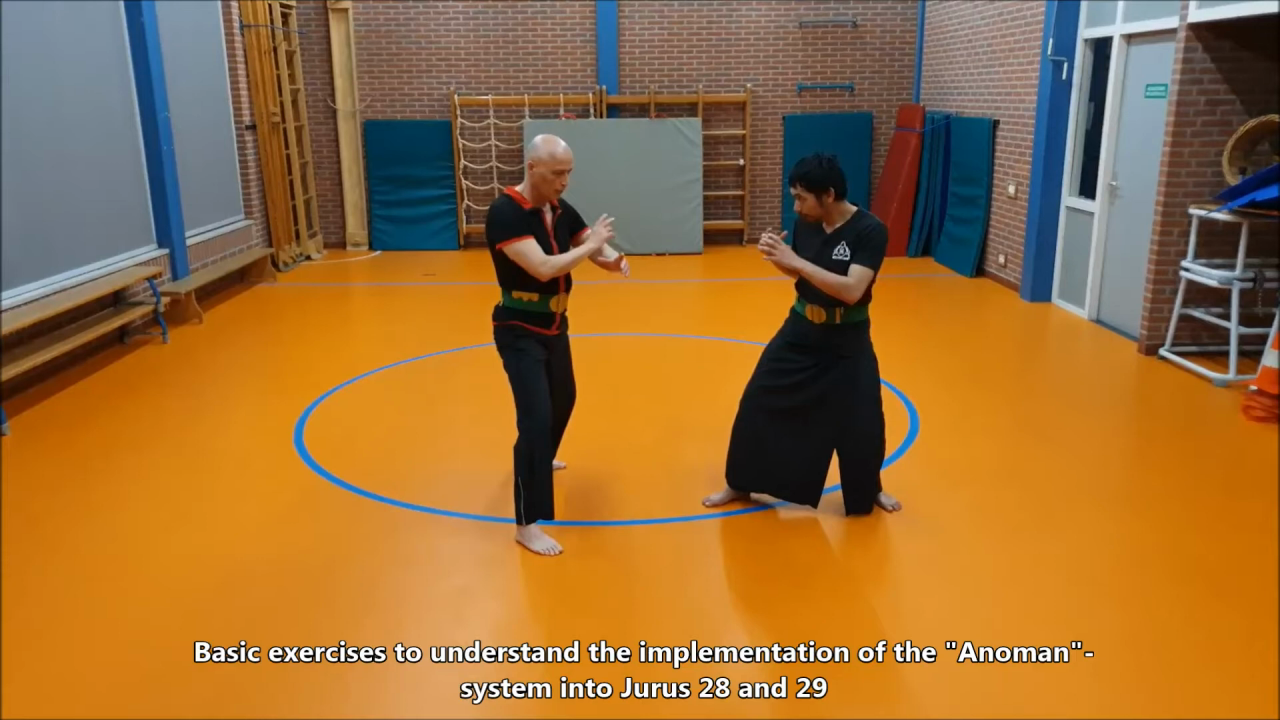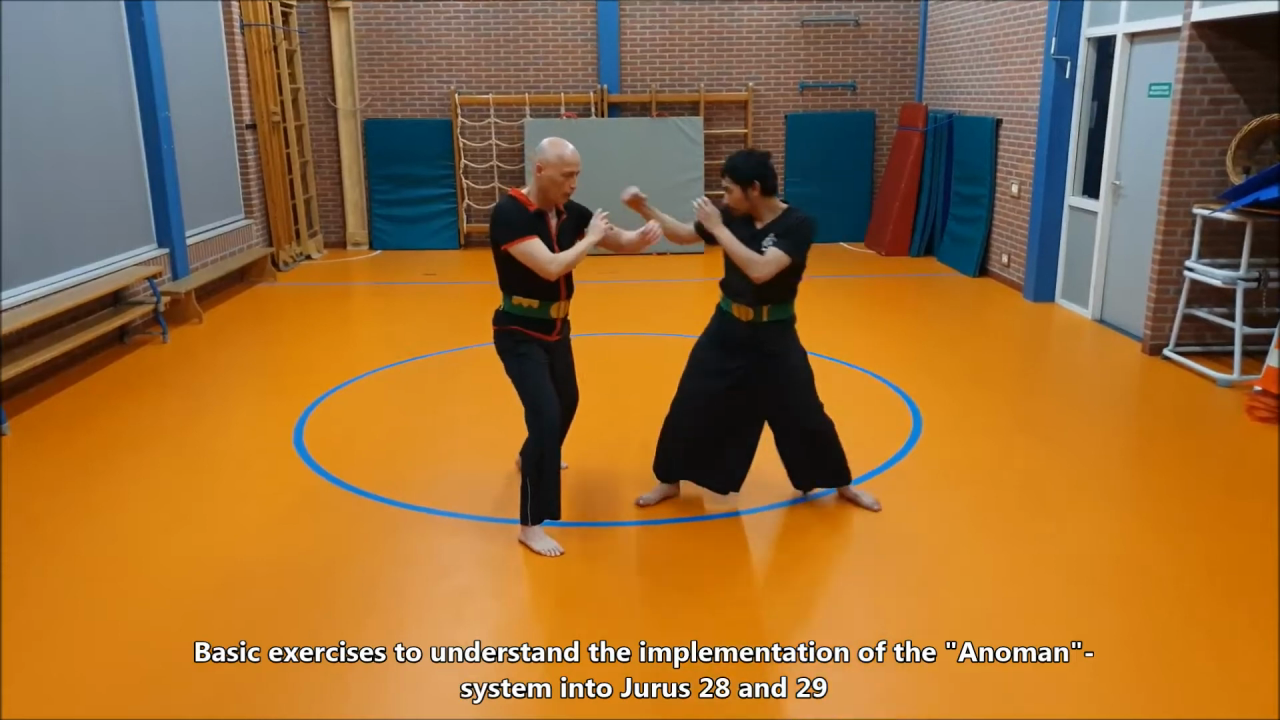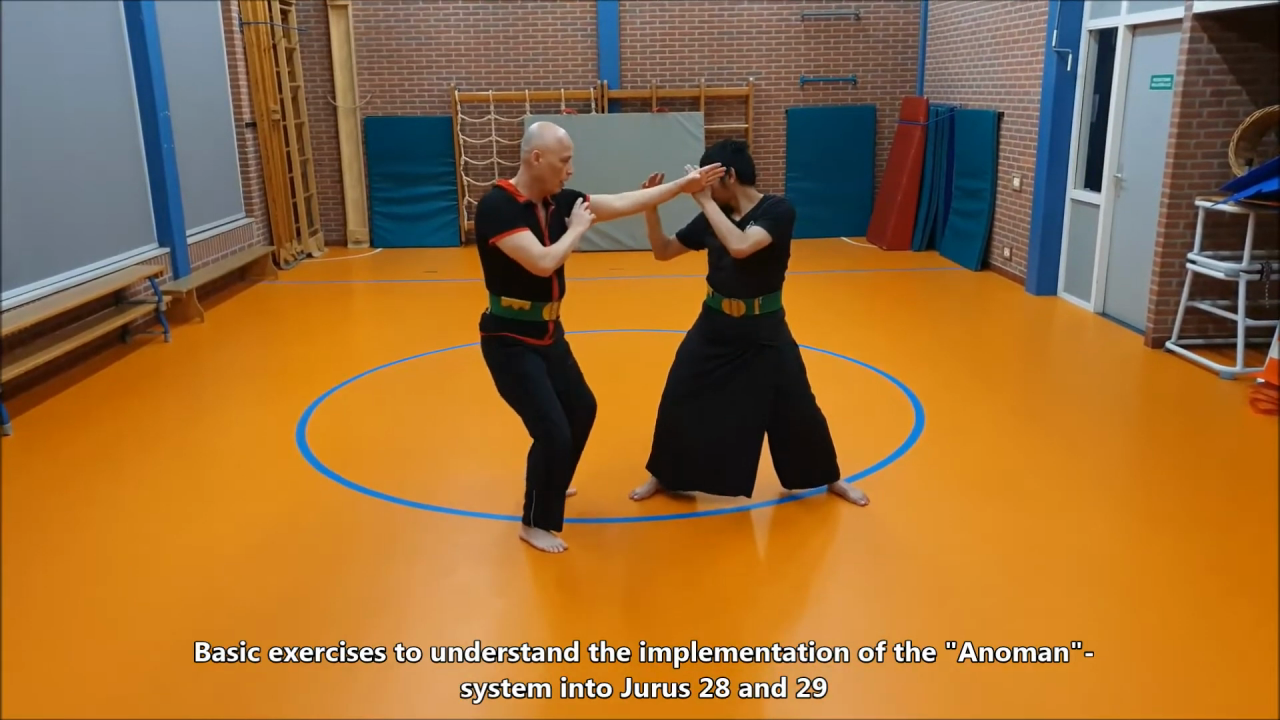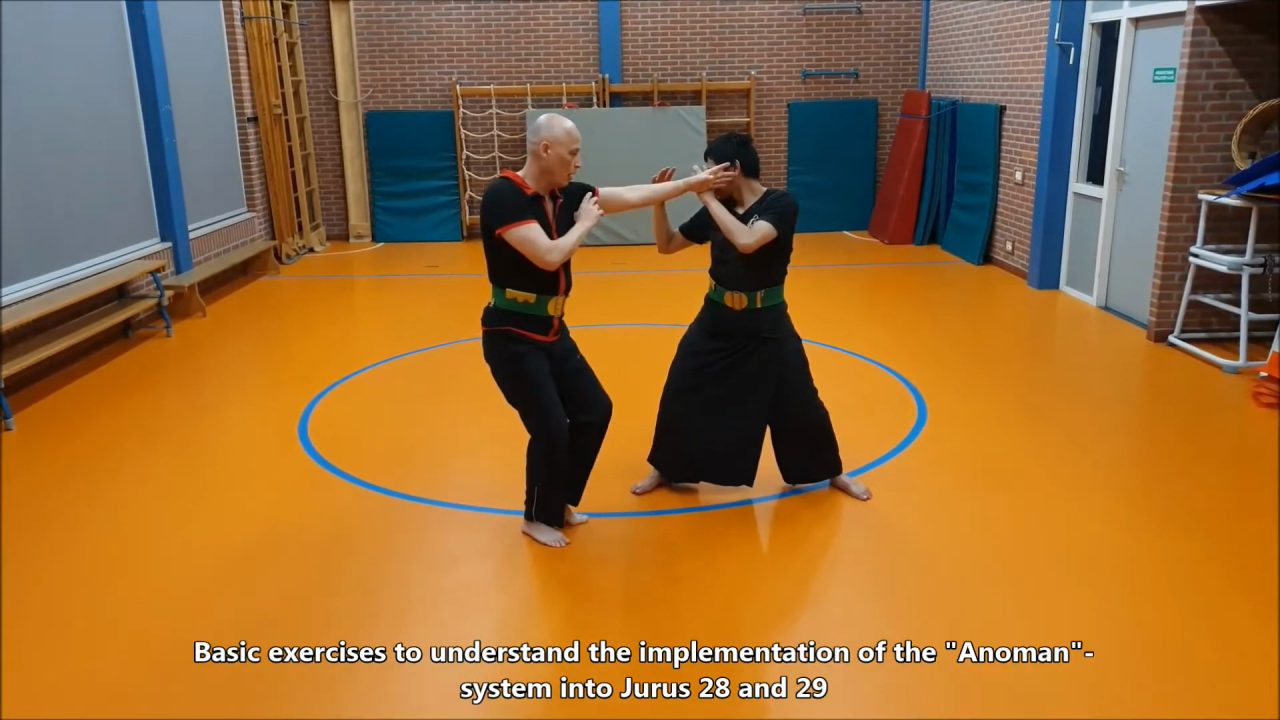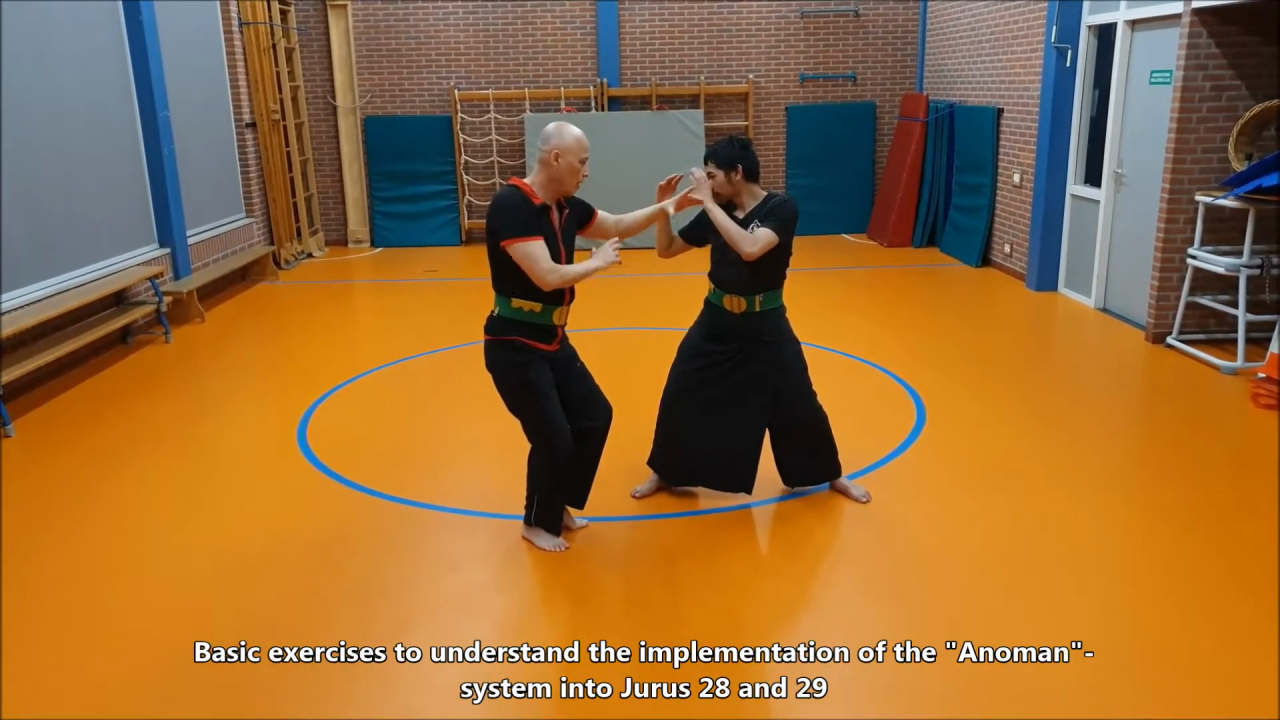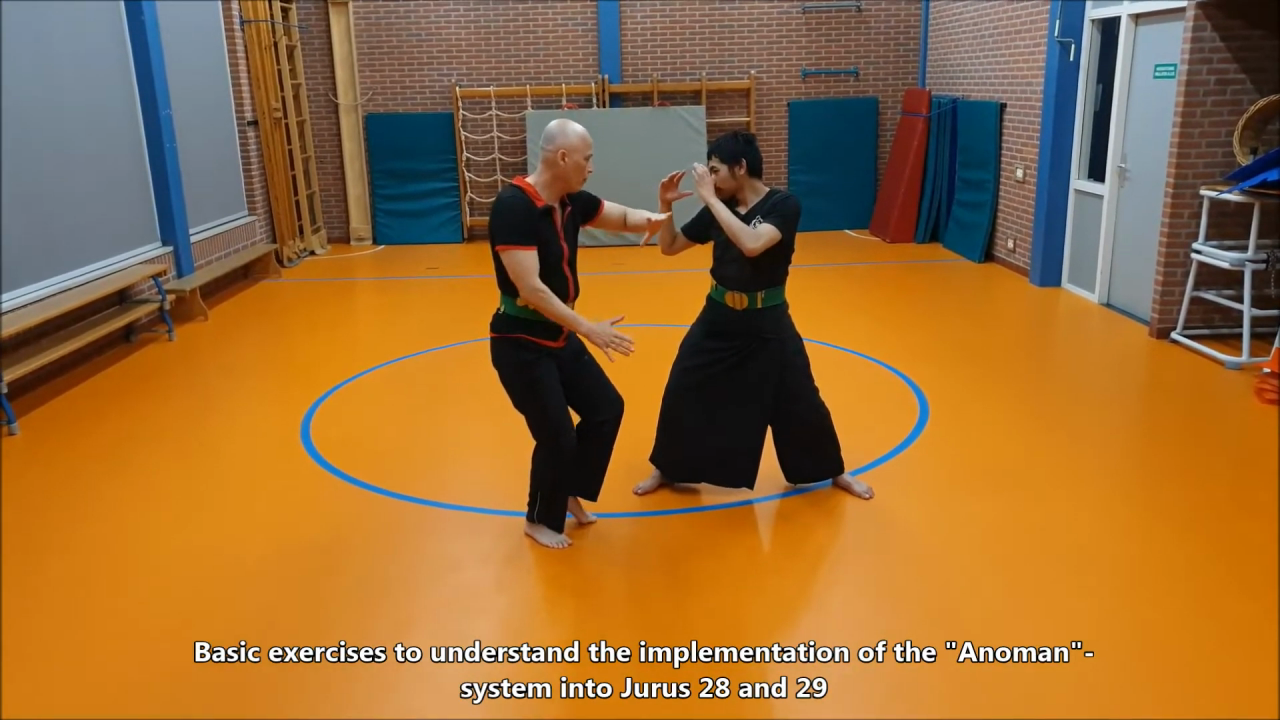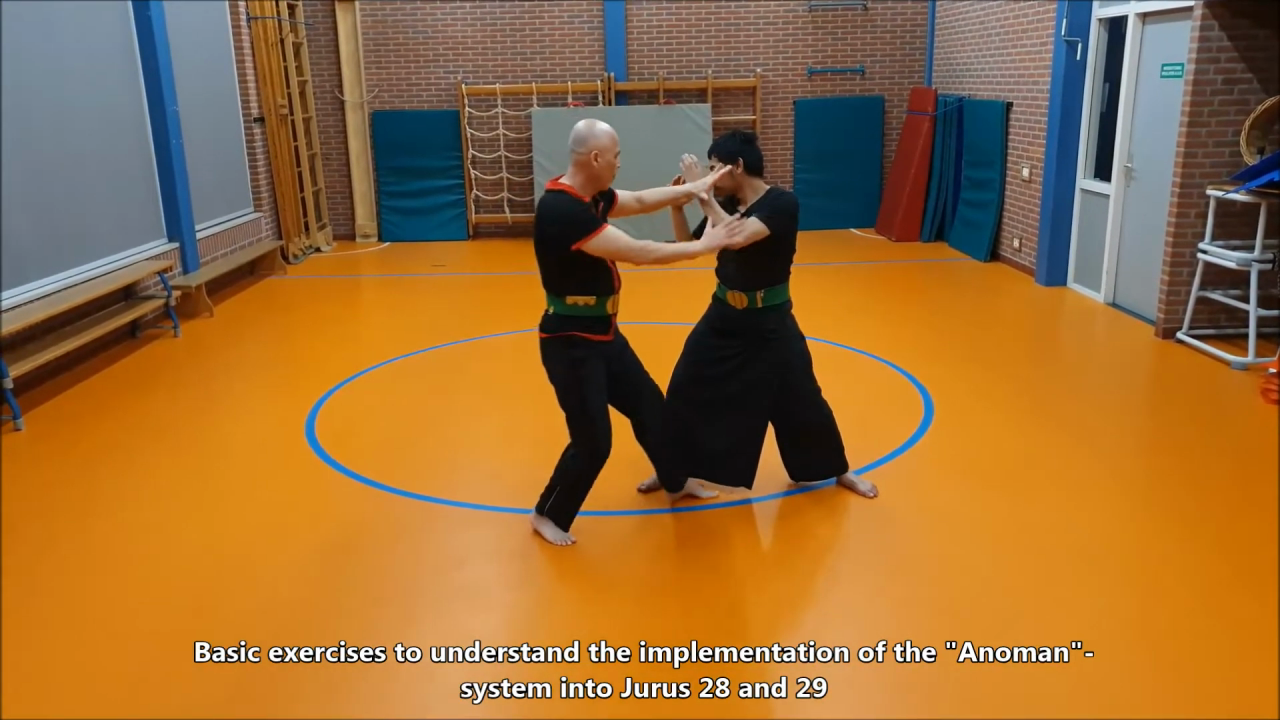
dt=0.7s
person 1, frame 1
left shoulder: (560, 209)
right shoulder: (505, 213)
left elbow: (593, 248)
right elbow: (543, 267)
left wrist: (613, 259)
right wrist: (592, 245)
left hip: (554, 325)
right hip: (519, 330)
left knee: (562, 400)
right knee: (536, 417)
left ankle: (538, 458)
right ankle: (528, 523)
person 1, frame 2
left shoulder: (570, 211)
right shoulder: (509, 214)
left elbow: (622, 241)
right elbow: (549, 266)
left wrist: (645, 234)
right wrist: (590, 237)
left hip: (555, 328)
right hip: (519, 333)
left knee: (565, 403)
right knee: (547, 415)
left ankle: (532, 458)
right ankle: (531, 524)
person 1, frame 3
left shoulder: (558, 201)
right shoulder: (497, 206)
left elbow: (622, 203)
right elbow: (542, 262)
left wrist: (682, 185)
right wrist: (577, 228)
left hip: (548, 333)
right hip: (510, 341)
left knee: (581, 410)
right knee: (553, 432)
left ankle: (551, 482)
right ankle: (535, 524)
person 1, frame 4
left shoulder: (565, 195)
right shoulder: (503, 197)
left elbow: (630, 196)
right elbow: (548, 256)
left wrist: (692, 183)
right wrist: (584, 223)
left hip: (551, 330)
right hip: (512, 336)
left knee: (593, 411)
right knee: (550, 429)
left ankle: (559, 501)
right ankle: (538, 517)
person 1, frame 5
left shoulder: (567, 206)
right shoulder: (510, 205)
left elbow: (617, 226)
right elbow: (547, 276)
left wrist: (661, 208)
right wrist: (597, 263)
left hip: (552, 339)
right hip: (514, 344)
left knee: (594, 416)
right knee: (553, 437)
left ankle: (558, 506)
right ankle: (538, 522)
person 1, frame 6
left shoulder: (571, 201)
right shoulder: (513, 207)
left elbow: (622, 217)
right elbow: (531, 289)
left wrist: (649, 219)
right wrist: (590, 330)
left hip: (559, 334)
right hip: (520, 342)
left knee: (605, 408)
right knee: (557, 436)
left ankle: (572, 494)
right ankle: (542, 520)
person 1, frame 7
left shoulder: (589, 196)
right shoulder: (560, 210)
left elbow: (639, 201)
right elbow: (634, 252)
left wrist: (691, 189)
right wrist: (700, 247)
left hip: (602, 333)
right hip: (571, 341)
left knee: (649, 405)
right knee: (592, 439)
left ankle: (677, 482)
right ankle: (549, 515)
person 2, frame 1
left shoulder: (869, 231)
right shoulder: (806, 223)
left elbow: (852, 290)
left wrist: (795, 260)
right wrist: (779, 255)
left hip: (847, 341)
right hip: (800, 330)
left knee: (862, 422)
right knee: (758, 404)
left ankle: (869, 489)
right ankle: (739, 485)
person 2, frame 2
left shoulder: (798, 224)
right shoulder: (733, 217)
left elbow: (760, 271)
right elbow: (683, 234)
left wrist: (718, 228)
right wrist: (644, 209)
left hip: (774, 336)
right hip: (726, 328)
left knee: (803, 414)
right knee: (689, 408)
left ankle: (844, 484)
right ankle: (669, 481)
person 2, frame 3
left shoulder: (778, 211)
right shoulder: (713, 216)
left elbow: (741, 246)
right elbow: (662, 251)
left wrist: (705, 202)
right wrist: (651, 206)
left hip: (764, 329)
right hip: (714, 326)
left knee: (797, 409)
right knee: (677, 403)
left ankle: (831, 478)
right ankle: (663, 476)
person 2, frame 4
left shoulder: (781, 204)
right shoulder: (717, 208)
left elbow: (747, 241)
right elbow: (666, 244)
left wrist: (708, 198)
right wrist: (659, 200)
left hip: (766, 322)
right hip: (716, 319)
left knee: (800, 403)
right knee: (680, 395)
left ankle: (833, 472)
right ankle: (664, 469)
person 2, frame 5
left shoulder: (781, 209)
right shoulder: (716, 211)
left elbow: (750, 248)
right elbow: (666, 249)
left wrist: (707, 203)
right wrist: (664, 207)
left hip: (765, 326)
right hip: (715, 322)
left knee: (798, 406)
right knee: (679, 398)
left ankle: (831, 475)
right ankle: (664, 473)
person 2, frame 6
left shoulder: (784, 205)
right shoulder: (719, 208)
left elbow: (752, 244)
right elbow: (669, 246)
left wrist: (709, 197)
right wrist: (665, 205)
left hip: (767, 322)
right hip: (718, 318)
left knee: (800, 401)
right knee: (682, 394)
left ankle: (835, 472)
right ankle: (666, 470)
person 2, frame 7
left shoulder: (782, 203)
right shoulder: (727, 206)
left elbow: (737, 238)
left wrist: (701, 191)
right wrist: (677, 206)
left hip: (770, 320)
right hip: (723, 315)
left knee: (801, 400)
right knee: (684, 390)
left ankle: (839, 470)
right ankle: (670, 468)
